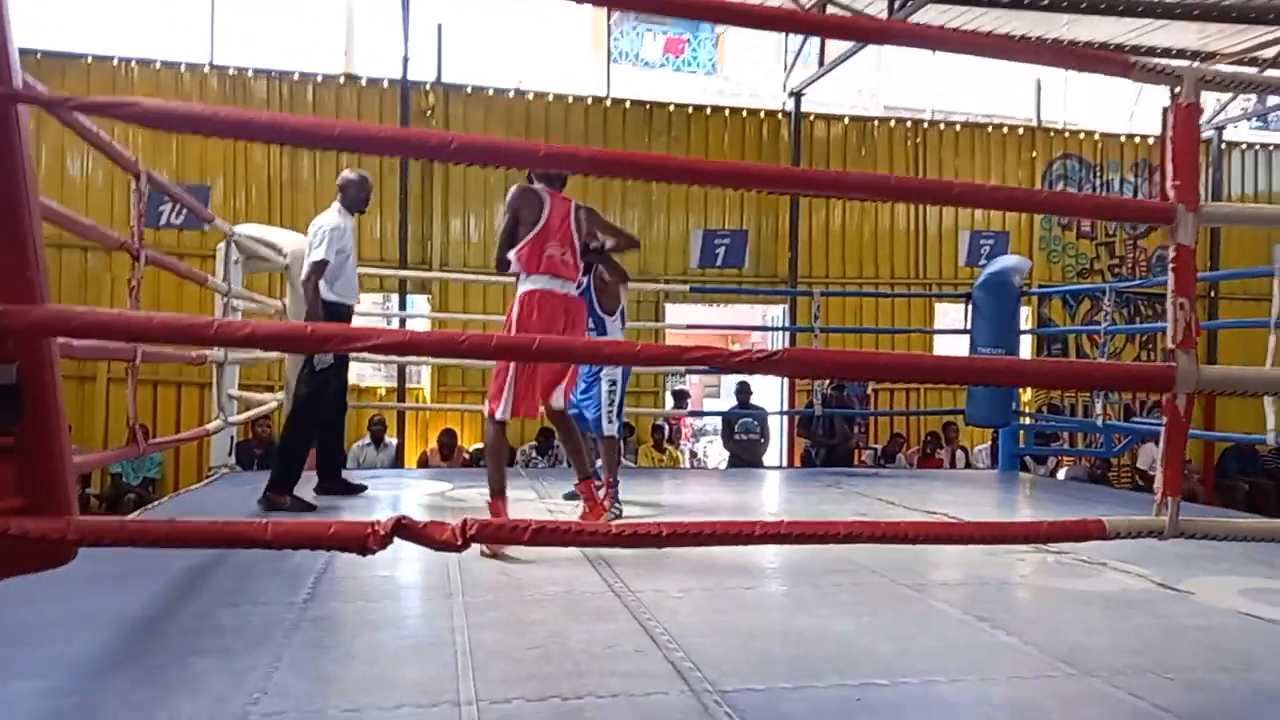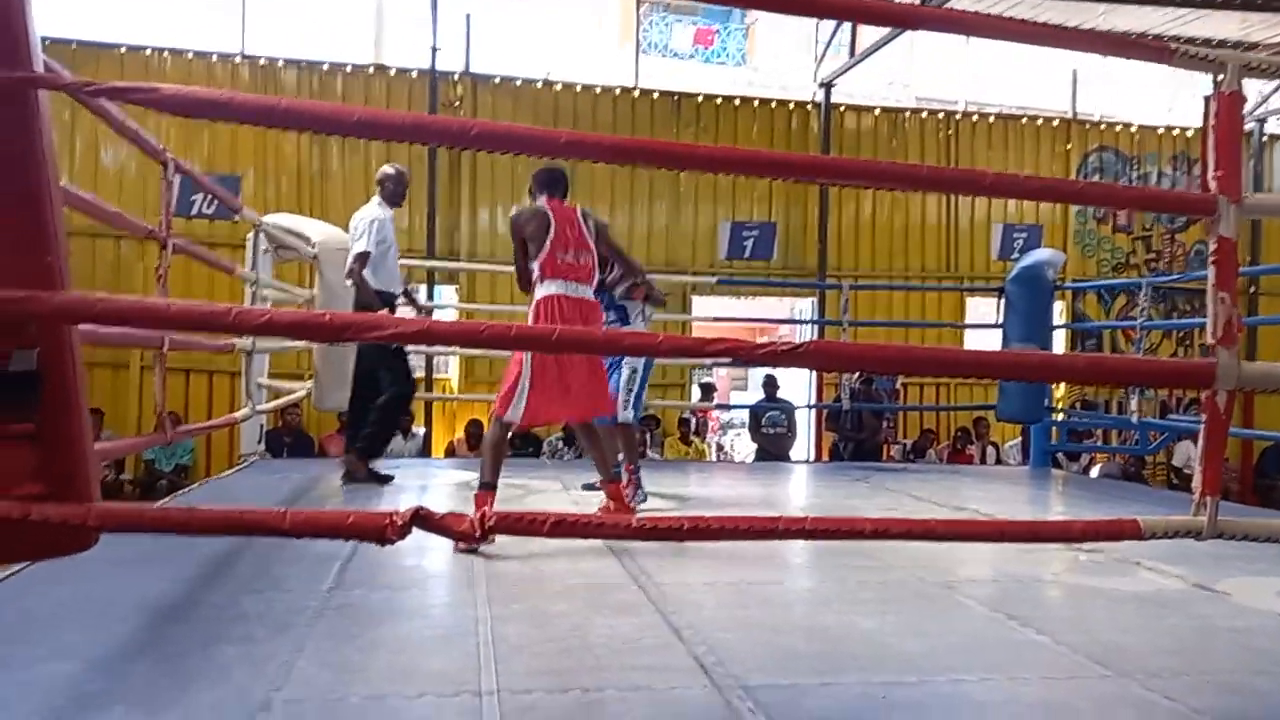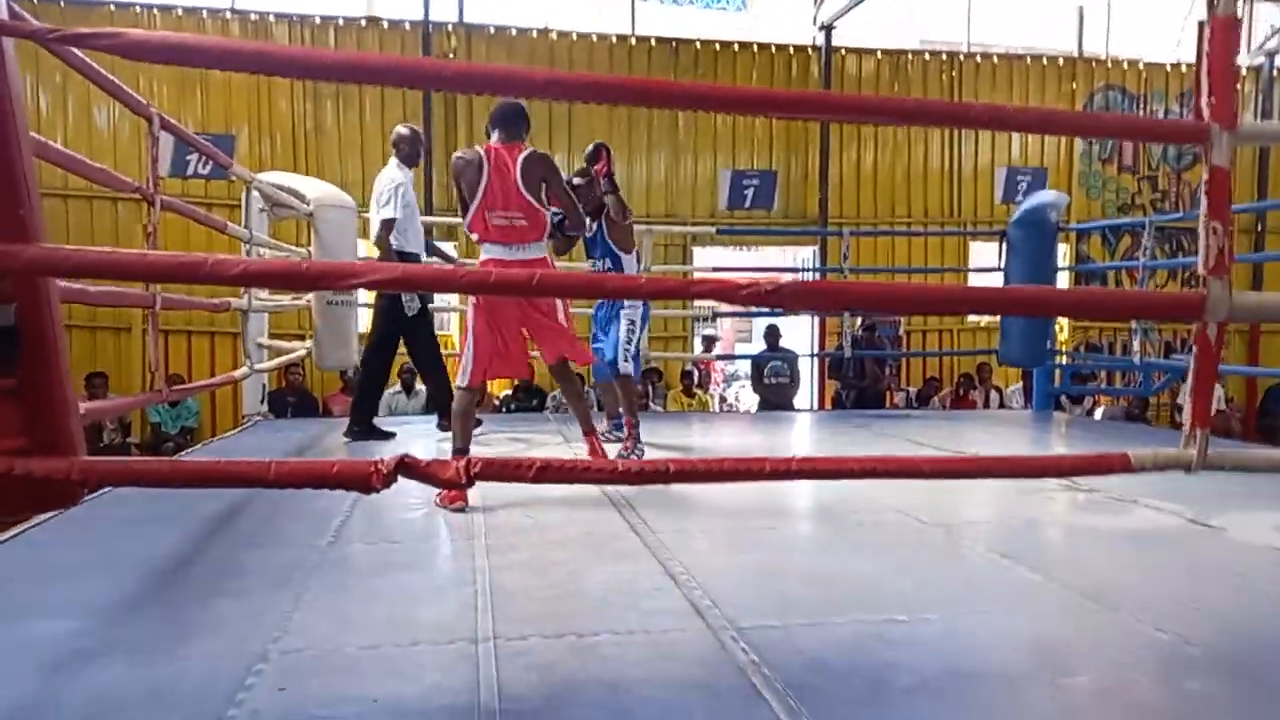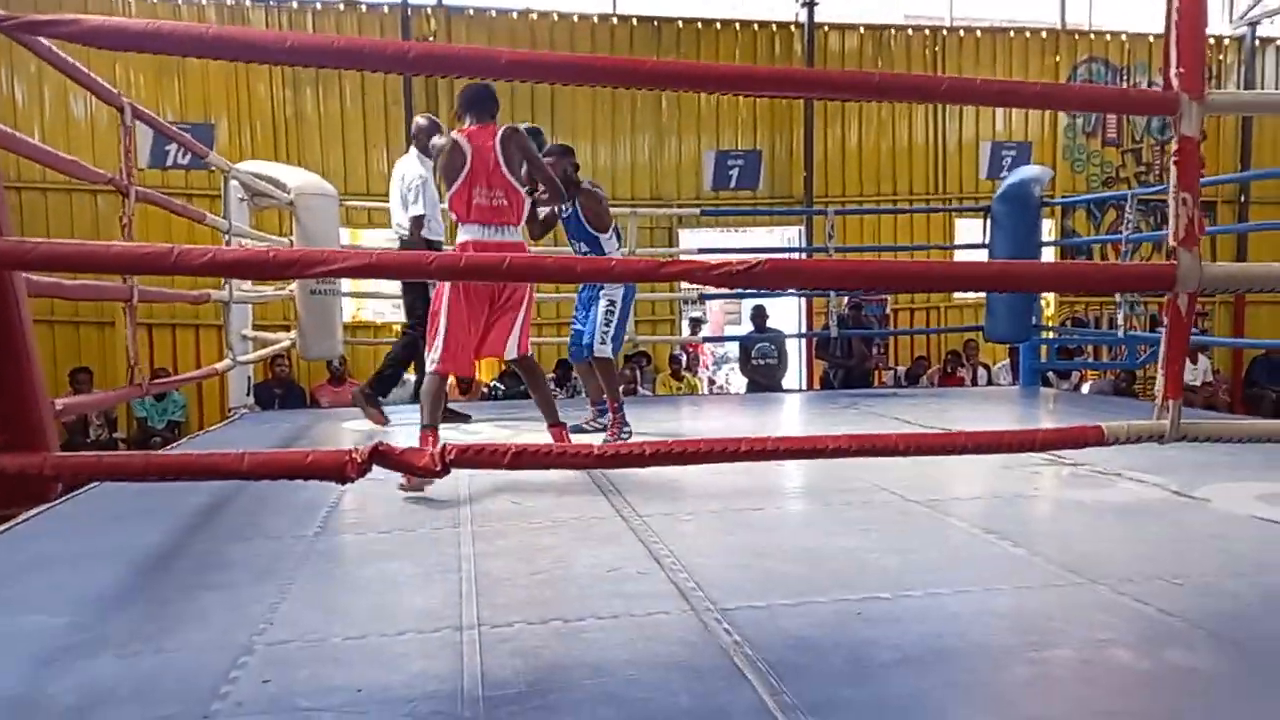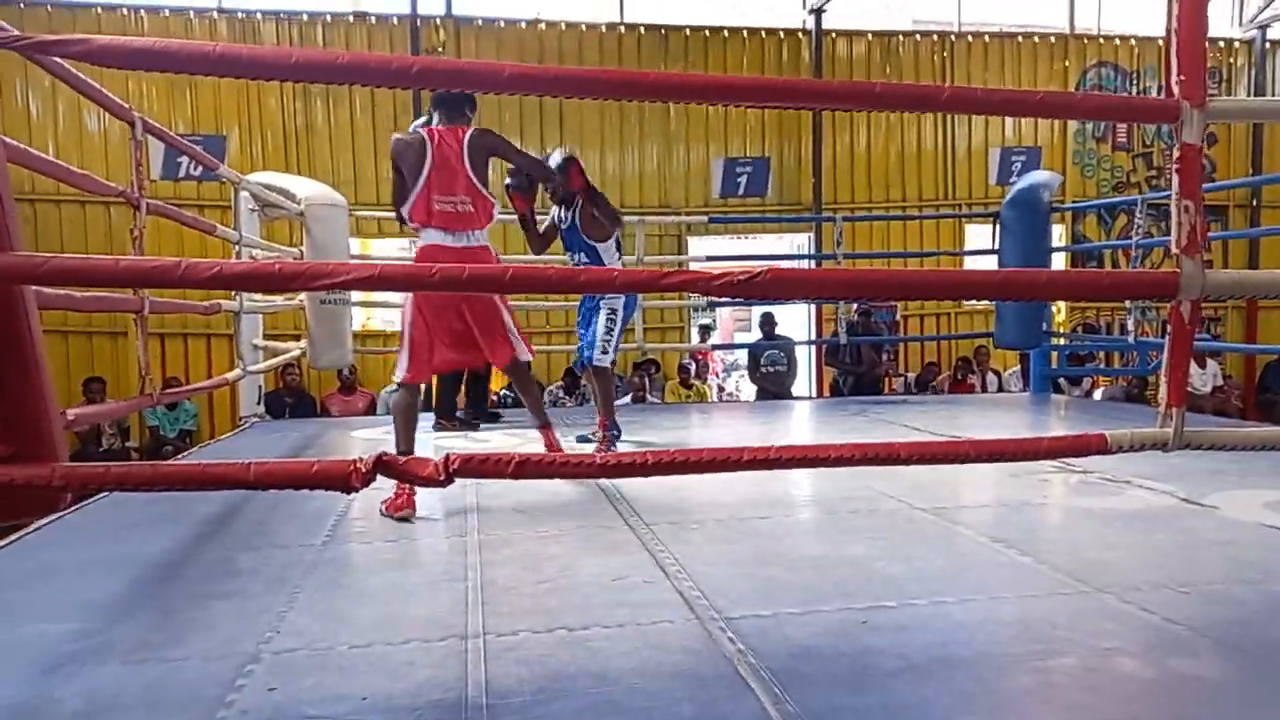
dt=0.3s
person 1, frame 1
left shoulder: (522, 195)
right shoulder: (580, 212)
left elbow: (501, 262)
right elbow: (628, 242)
right wrist: (603, 246)
left hip: (536, 304)
right hip: (572, 309)
left knee: (500, 414)
right knee: (556, 409)
left ankle: (498, 514)
right ankle: (592, 501)
person 1, frame 2
left shoulder: (523, 217)
right shoulder: (589, 221)
left elbow: (525, 283)
right elbow: (631, 269)
left hip: (551, 309)
right hip: (587, 312)
left knee: (506, 414)
right knee: (582, 414)
left ankle: (483, 510)
right ankle: (617, 498)
person 1, frame 3
left shoulder: (464, 162)
right shoulder: (538, 162)
left elbow: (471, 227)
right elbow: (578, 222)
right wrist: (564, 238)
left hip: (493, 270)
right hip: (536, 269)
left knee: (472, 376)
right knee: (564, 360)
right ankle: (595, 450)
person 1, frame 4
left shoulder: (449, 146)
right shoulder: (512, 137)
left elbow: (450, 203)
right elbow: (556, 194)
right wrist: (529, 194)
left hip: (471, 254)
right hip: (513, 253)
left knee: (441, 361)
right knee: (520, 354)
left ankle: (428, 447)
right ankle: (561, 438)
person 1, frame 5
left shoulder: (404, 144)
right shoulder: (481, 140)
left elbow: (403, 213)
right elbow: (546, 175)
right wrist: (535, 177)
left hip: (431, 260)
right hip: (479, 259)
left knee: (411, 377)
right knee: (512, 357)
left ankle: (404, 487)
right ankle: (550, 442)
person 2, frame 1
left shoulder: (343, 226)
right shoulder: (332, 225)
right elbow: (311, 280)
left hip: (336, 318)
right hip: (328, 318)
left knee: (332, 402)
right knee: (311, 404)
left ankle: (329, 476)
right ankle: (279, 488)
person 2, frame 2
left shoulder: (383, 217)
right shoulder: (372, 217)
left elbow: (389, 276)
right elbow: (355, 270)
left wrist: (419, 308)
right wrist: (378, 311)
left hip: (377, 308)
right hip: (373, 309)
left knee: (368, 389)
right knee: (400, 384)
left ankle: (358, 457)
right ankle: (360, 453)
person 2, frame 3
left shoulder: (400, 179)
right shoulder: (394, 180)
left elbow: (413, 236)
right elbow: (381, 236)
left wrist: (452, 260)
right hip: (401, 266)
left knee: (389, 346)
right knee: (416, 345)
left ankle: (362, 421)
right ankle: (432, 415)
person 2, frame 4
left shoulder: (408, 165)
right shoulder: (417, 172)
right elbow: (415, 229)
left hip: (416, 252)
right hip: (420, 251)
left knee: (422, 331)
right knee: (424, 331)
person 2, frame 5
left shoulder: (457, 181)
right shoulder: (454, 183)
right elbow: (452, 232)
left hip: (459, 265)
right hip: (458, 265)
left knee: (465, 337)
right knee: (457, 340)
left ankle: (477, 405)
right ankle: (445, 413)
person 3, frame 1
left shoulder: (603, 275)
left elbow: (622, 278)
left hip: (609, 360)
right hip: (587, 362)
left knee: (604, 428)
right knee: (578, 422)
left ankle: (611, 497)
person 3, frame 2
left shoulder: (623, 271)
left elbow: (657, 299)
left wrist: (641, 292)
left knee: (622, 413)
right knee: (603, 415)
left ankle: (634, 483)
right ankle: (611, 474)
person 3, frame 3
left shoulder: (615, 215)
right shoulder: (582, 221)
left elbow: (622, 217)
left wrist: (606, 175)
left hip: (630, 302)
right hip: (604, 304)
left knee: (620, 364)
right knee: (603, 371)
left ankle: (633, 441)
right ankle: (614, 426)
person 3, frame 4
left shoulder: (588, 193)
right shoulder: (559, 202)
left elbow: (597, 200)
right elbow: (536, 233)
left hip: (613, 282)
right hip: (589, 283)
left knee: (598, 348)
right knee: (578, 352)
left ankle: (619, 421)
right ankle: (598, 413)
person 3, frame 5
left shoulder: (591, 205)
right shoulder: (558, 212)
left elbow: (616, 223)
right elbow: (538, 248)
left wrist: (585, 187)
left hip: (615, 294)
right hip: (592, 295)
left knee: (597, 360)
right knee: (587, 361)
left ankle: (609, 438)
right ankle: (604, 425)
